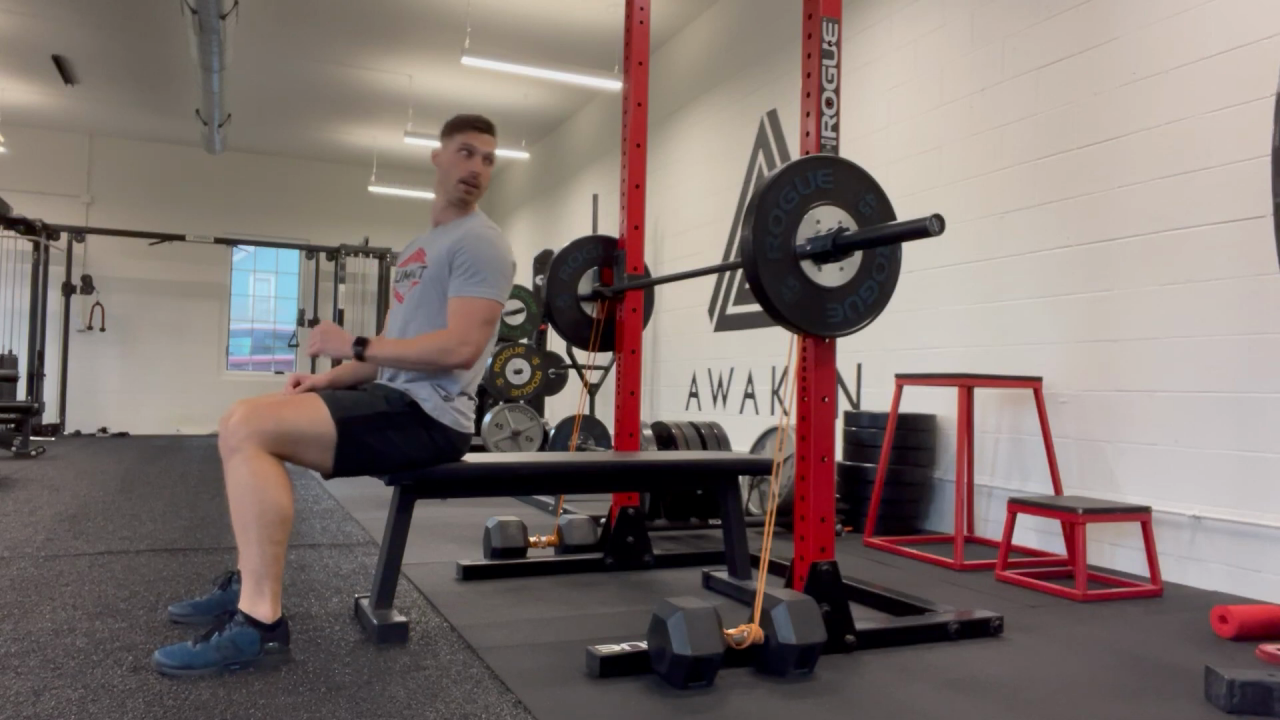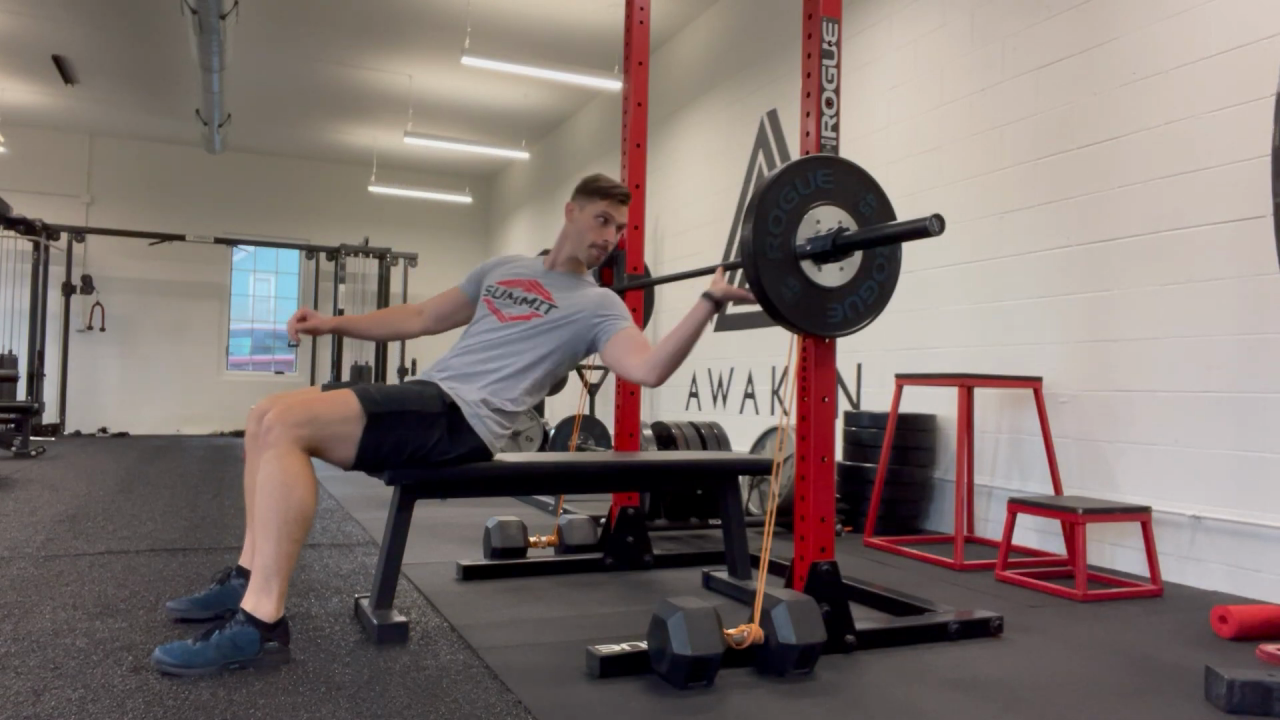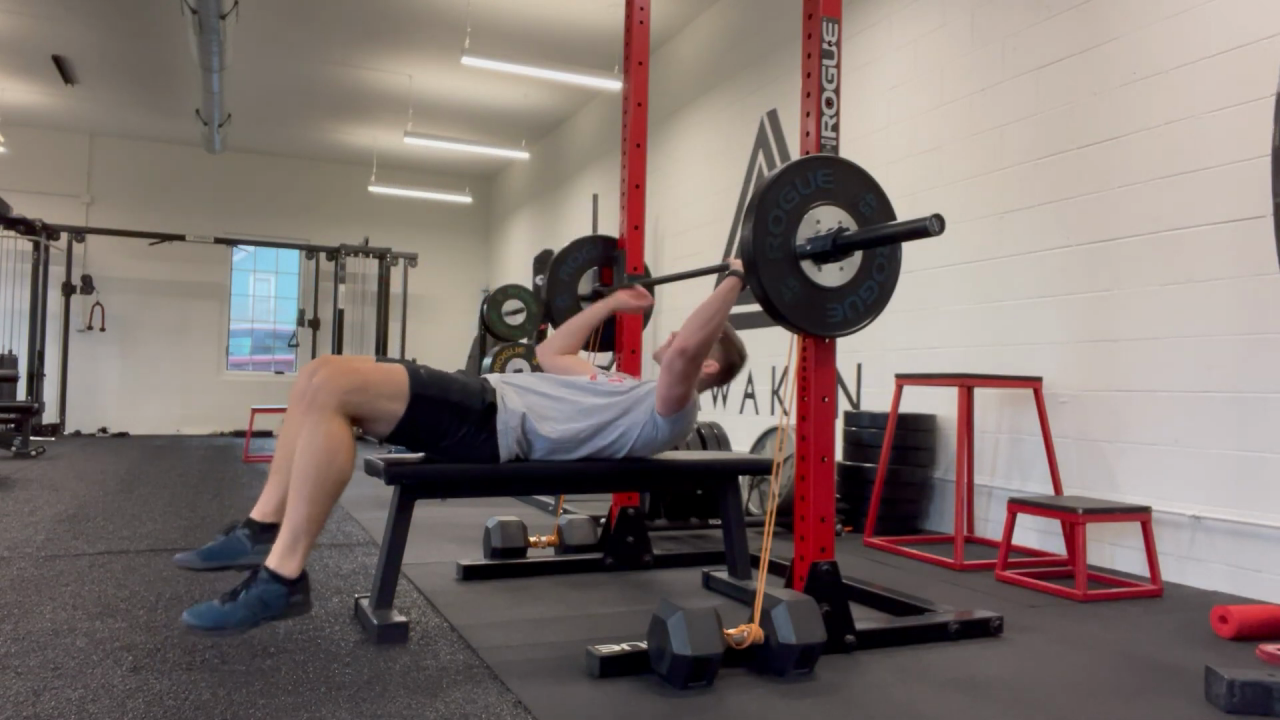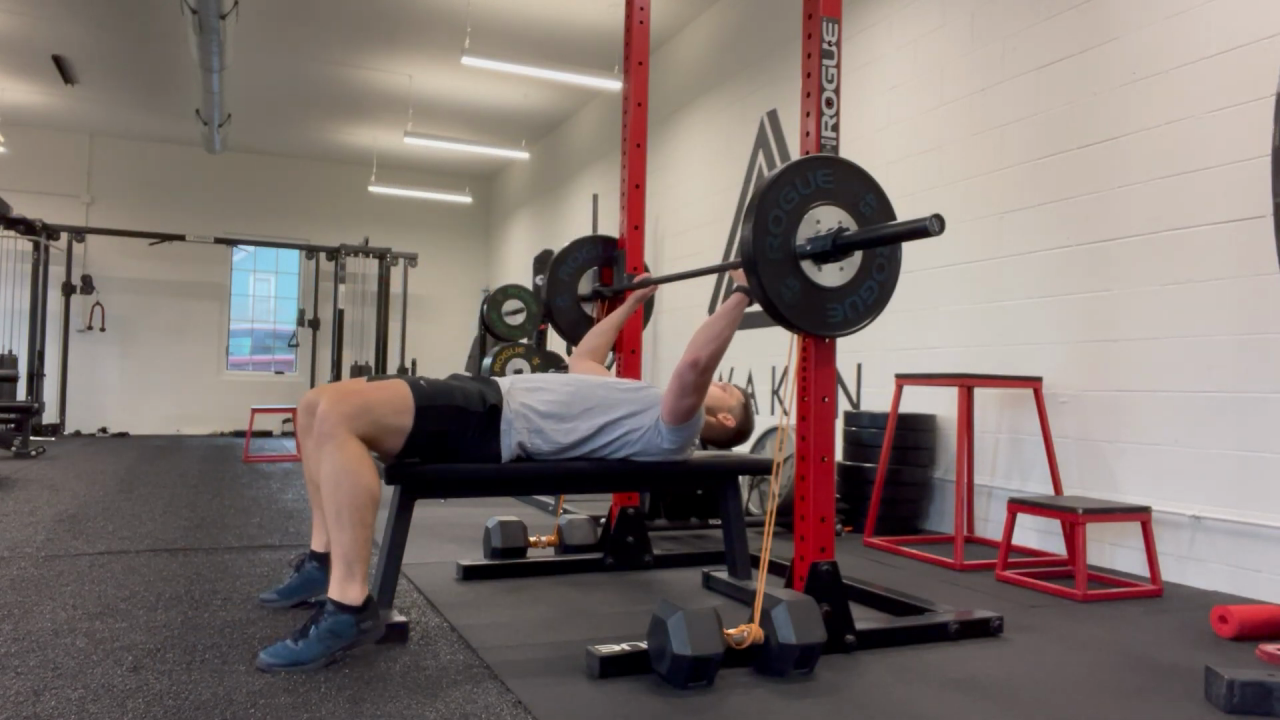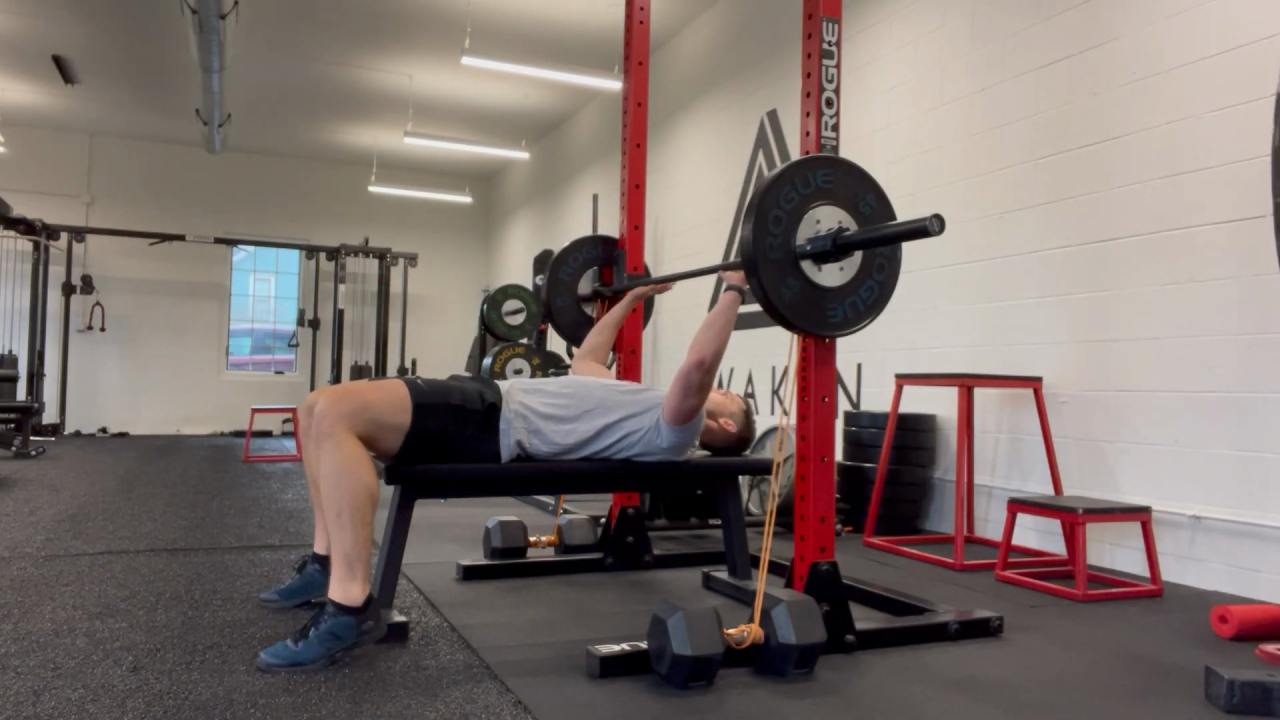
dt=0.7s
person 1, frame 1
left shoulder: (479, 242)
right shoulder: (423, 244)
left elbow: (461, 347)
left wrist: (355, 348)
right wrist: (331, 376)
left hip: (426, 417)
right hip: (400, 402)
left knee: (246, 426)
right knee: (249, 425)
left ankle: (261, 623)
right ankle: (250, 583)
person 1, frame 2
left shoulder: (597, 307)
right shoulder: (502, 269)
left elbow: (651, 369)
right elbow: (419, 318)
left wrist: (711, 300)
right wrist: (332, 324)
left hip: (459, 420)
right hip: (426, 393)
left knee: (284, 424)
right knee: (269, 416)
left ankle: (260, 622)
right ankle: (249, 575)
person 1, frame 3
left shoulder: (669, 413)
right shoulder: (624, 385)
left elbow: (686, 348)
right elbow: (551, 353)
left wrist: (734, 279)
right wrist: (609, 305)
left hip: (493, 427)
right hip: (485, 397)
left knee: (331, 388)
right knee: (319, 376)
left ankle: (282, 579)
right ankle: (263, 528)
person 1, frame 4
left shoulder: (675, 430)
right shoulder: (643, 403)
left elbow: (694, 362)
right elbow: (583, 358)
left wrist: (742, 294)
right wrist: (632, 301)
left hip: (499, 427)
right hip: (490, 400)
left knee: (338, 414)
right knee: (318, 406)
left ankle: (349, 607)
right ankle: (325, 562)
person 1, frame 5
left shoulder: (674, 432)
right shoulder: (643, 406)
left elbow: (698, 362)
right elbow: (586, 359)
left wrist: (733, 291)
right wrist: (630, 298)
left hip: (497, 428)
left knee: (335, 414)
right knee: (320, 407)
left ankle: (349, 607)
right ankle: (328, 562)
